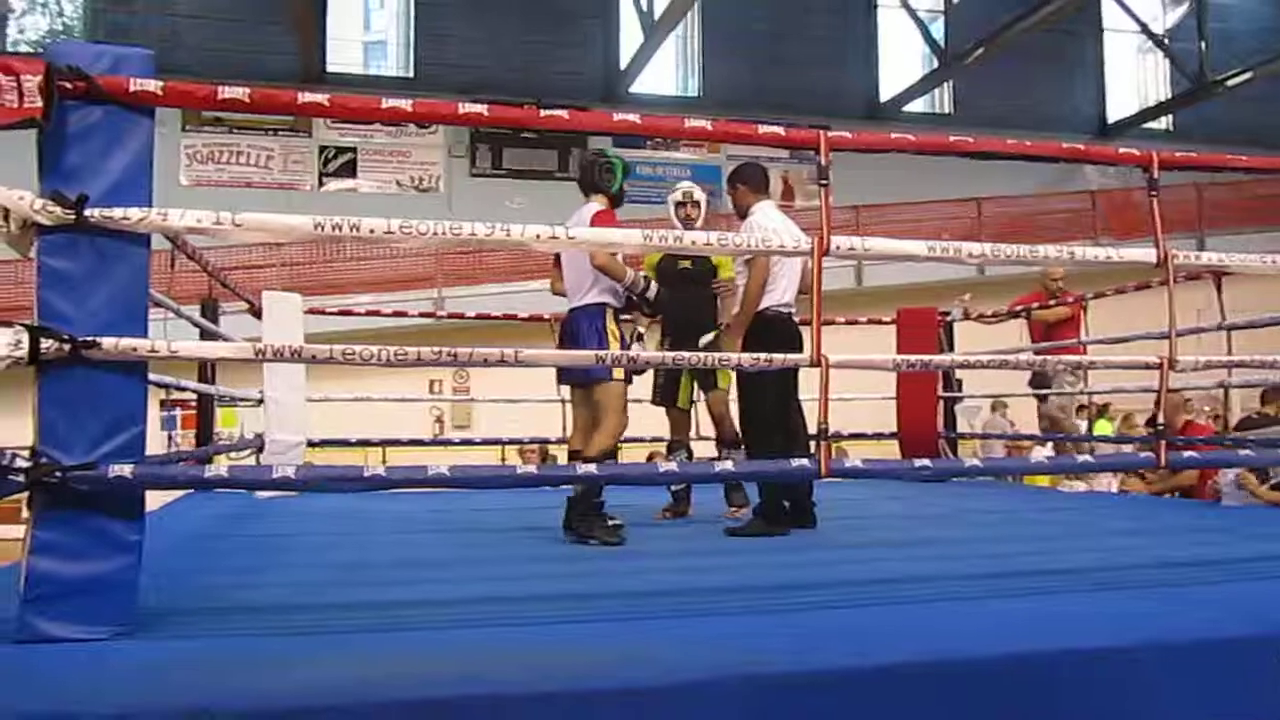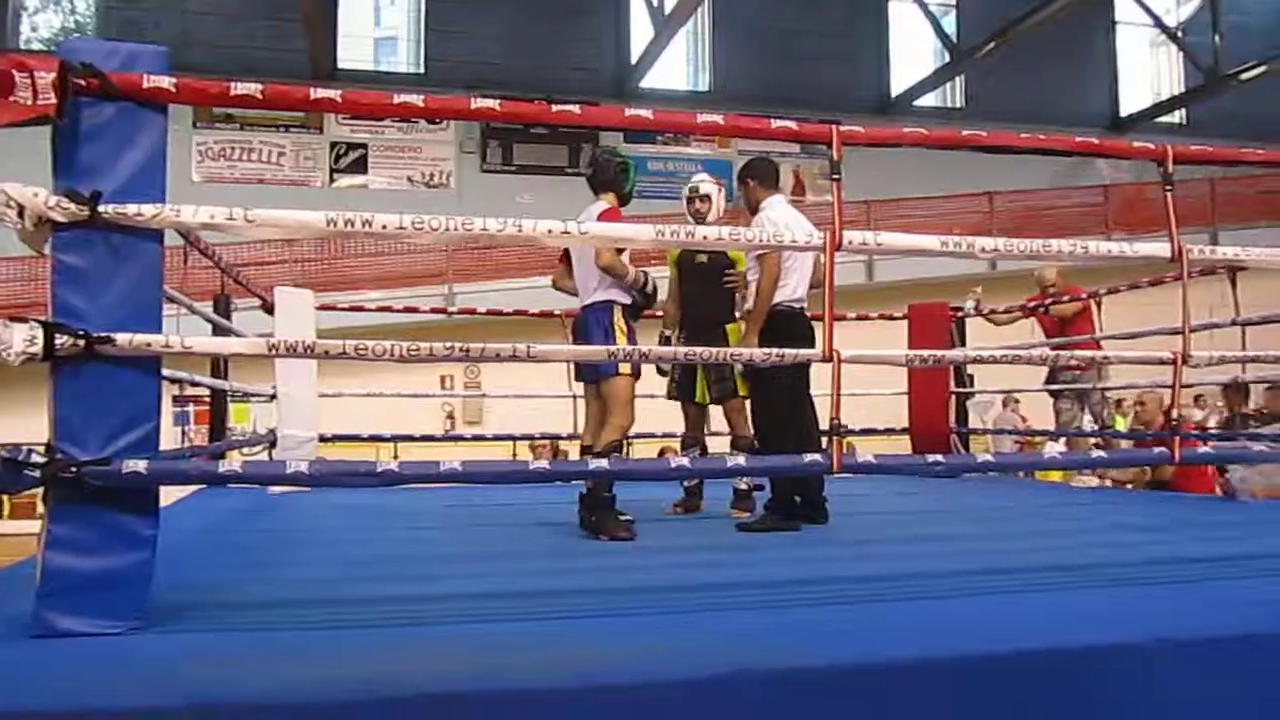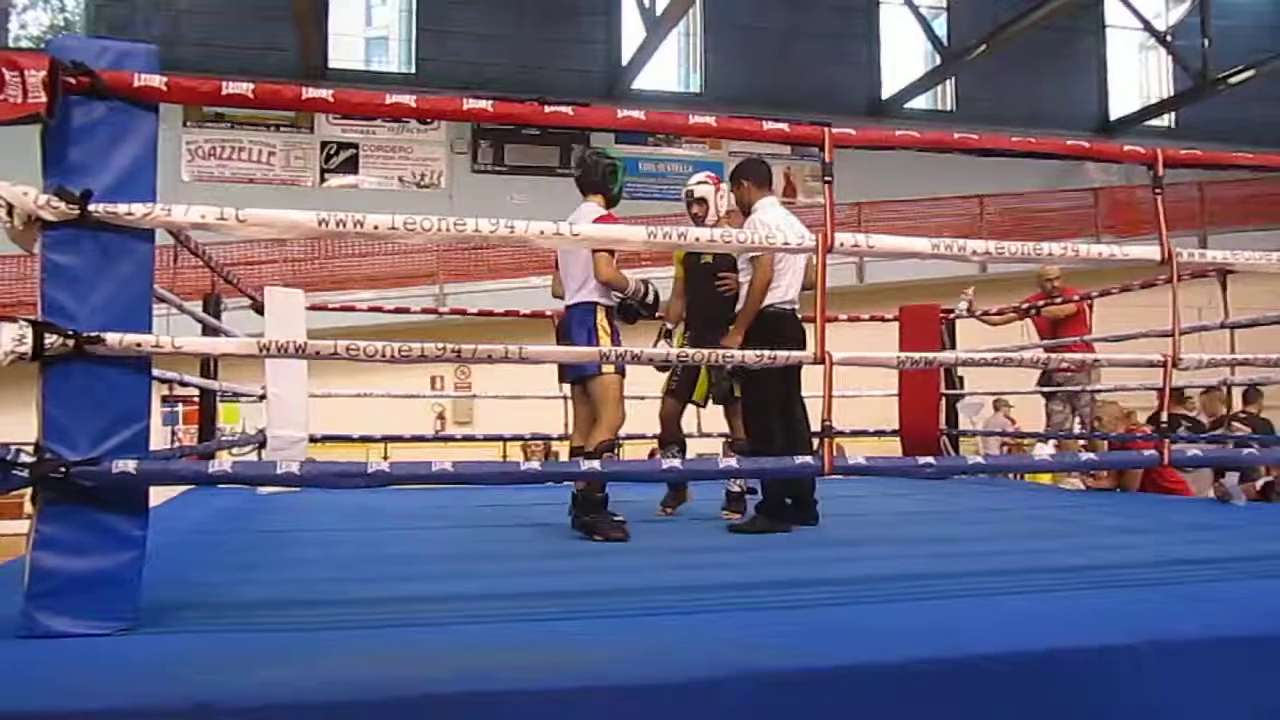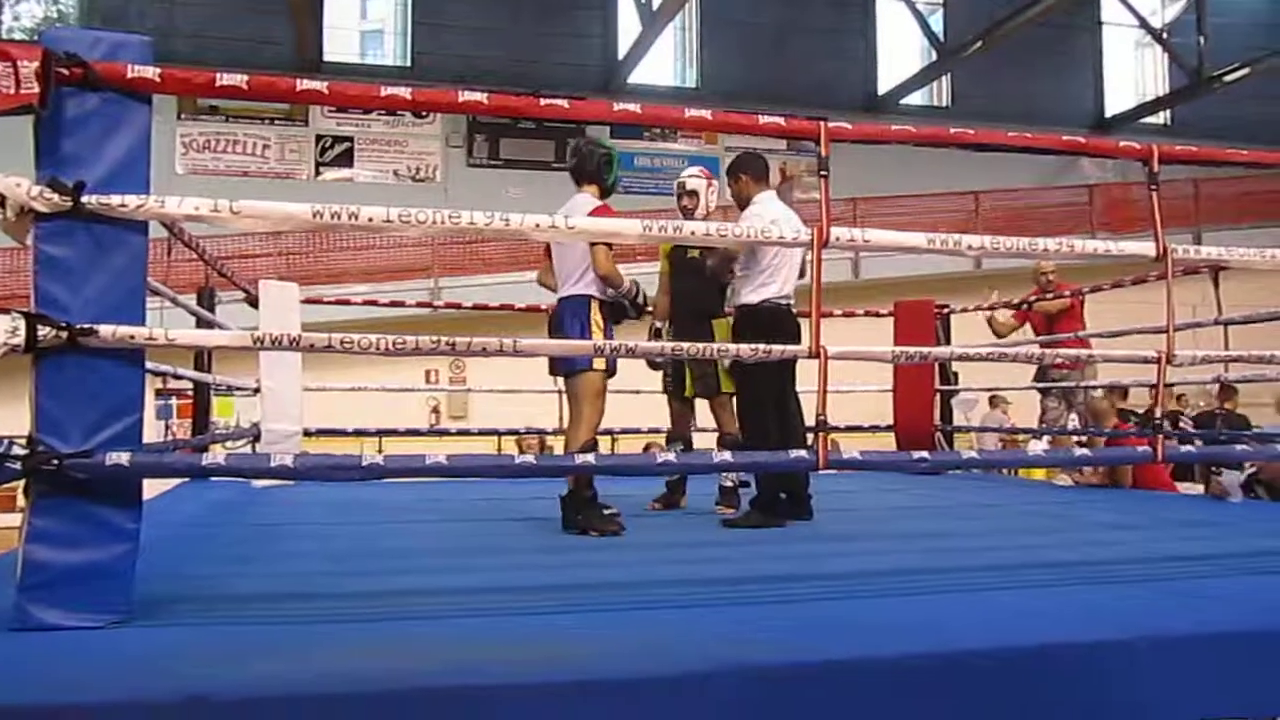
dt=0.4s
person 1, frame 1
left shoulder: (574, 221)
right shoulder: (601, 214)
left elbow: (558, 283)
right elbow: (601, 259)
right wrist: (636, 283)
left hip: (575, 320)
right hip: (598, 321)
left knee: (585, 424)
right knee: (613, 421)
left ankle: (585, 509)
right ankle: (584, 509)
person 1, frame 2
left shoulder: (581, 220)
right shoulder: (609, 213)
left elbow: (560, 279)
right elbow: (605, 259)
right wrist: (638, 279)
left hip: (588, 318)
right hip: (609, 317)
left knee: (596, 420)
right knee: (620, 419)
left ankle: (593, 504)
right ankle: (597, 504)
person 1, frame 3
left shoulder: (570, 223)
right shoulder: (602, 219)
right elbow: (605, 274)
right wrist: (637, 290)
left hip: (572, 319)
right hip: (593, 320)
left knee: (584, 422)
right knee: (610, 417)
left ankle: (583, 505)
right ankle: (591, 505)
person 1, frame 4
left shoulder: (563, 213)
right shoulder: (598, 210)
left elbow: (545, 276)
right elbow: (603, 268)
right wrist: (628, 291)
left hip: (564, 311)
right hip: (586, 312)
left knee: (579, 416)
right knee: (589, 415)
left ankle: (579, 501)
right ankle: (580, 504)
person 2, frame 1
left shoulder: (757, 221)
right shoulder: (789, 225)
left elbow: (759, 277)
left wrist: (736, 333)
left hip: (763, 328)
right hip: (786, 326)
left knee: (761, 423)
right knee: (787, 418)
left ankle: (772, 513)
right ankle: (800, 508)
person 2, frame 2
left shoulder: (768, 216)
right shoulder: (801, 220)
left elbow: (771, 273)
left wrist: (752, 332)
left hip: (775, 324)
right hip: (798, 321)
left knee: (773, 418)
right knee: (799, 414)
left ankle: (783, 508)
right ankle: (811, 503)
person 2, frame 3
left shoulder: (760, 218)
right shoulder: (792, 221)
left elbow: (764, 276)
left wrist: (738, 330)
left hip: (765, 325)
right hip: (789, 323)
left knee: (764, 419)
right knee: (790, 414)
left ankle: (774, 510)
right ankle: (802, 504)
person 2, frame 4
left shoulder: (758, 211)
right shoulder: (790, 215)
left elbow: (734, 251)
left wrist: (715, 262)
left hip: (758, 319)
right hip: (783, 317)
left knee: (758, 412)
right knee: (784, 407)
left ankle: (768, 505)
right ankle: (796, 499)
person 3, frame 1
left shoulder: (717, 251)
right shoulder: (657, 255)
left elbow: (728, 299)
left hip: (707, 340)
right hip: (672, 344)
left knee: (719, 409)
right knee: (678, 426)
left ankle: (734, 484)
right ankle: (680, 497)
person 3, frame 2
left shoulder: (736, 244)
right shoulder: (679, 248)
right wrist: (666, 339)
left hip: (724, 335)
right hip: (689, 338)
left knee: (736, 414)
right knee: (693, 421)
left ankle: (743, 493)
right ankle: (692, 493)
person 3, frame 3
right shoulder: (685, 247)
right wrist: (666, 333)
left hip: (728, 338)
right hip: (693, 338)
left knee: (736, 417)
right knee: (669, 414)
left ankle: (736, 496)
right ankle: (676, 487)
person 3, frame 4
right shoulder: (671, 242)
right wrist: (656, 331)
left hip: (713, 332)
right hip: (679, 333)
left knee: (723, 410)
right knee: (678, 417)
left ankle: (729, 490)
right ankle: (674, 489)
person 4, frame 1
left shoulder: (1070, 300)
right shoulder: (1030, 300)
left elbow: (1051, 316)
left wrist: (1026, 312)
left hip: (1067, 366)
right hip: (1043, 369)
left knee: (1056, 410)
right knee: (1050, 428)
left ankle: (1083, 454)
person 4, frame 2
left shoulder: (1078, 294)
right shoulder: (1037, 301)
left elbow: (1066, 311)
right elbow: (1003, 319)
left wrist: (1041, 308)
right wrist: (980, 308)
left hip: (1090, 367)
right hip: (1063, 371)
left knee: (1104, 422)
right knee: (1070, 426)
person 4, frame 3
left shoulder: (1075, 296)
right shoulder: (1033, 302)
left elbow: (1059, 312)
right elbow: (998, 319)
left wrist: (1032, 309)
left hip: (1083, 370)
right hip: (1056, 374)
left knee: (1092, 424)
right knee: (1060, 427)
person 4, frame 4
left shoulder: (1069, 292)
right shoulder: (1029, 301)
left elbow: (1051, 307)
right elbow: (1002, 331)
left wrist: (1022, 305)
right wrist: (991, 316)
left hip: (1080, 368)
right hip: (1051, 370)
right knee: (1054, 424)
